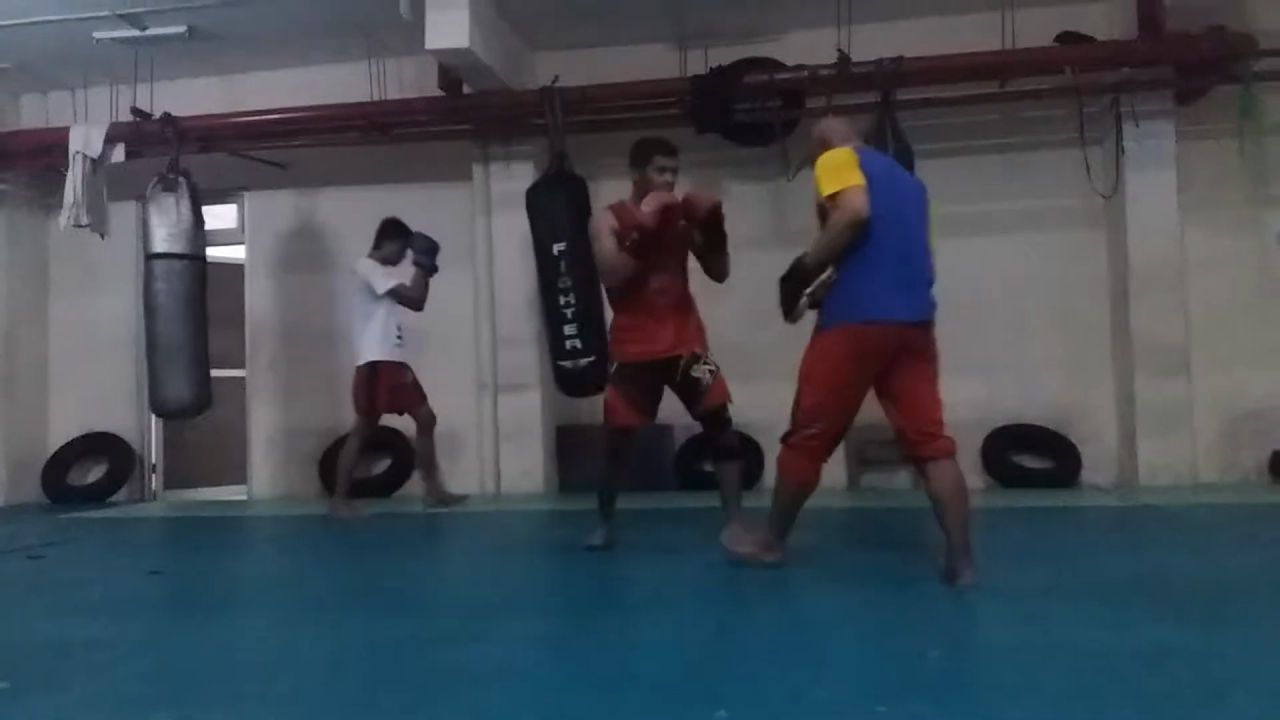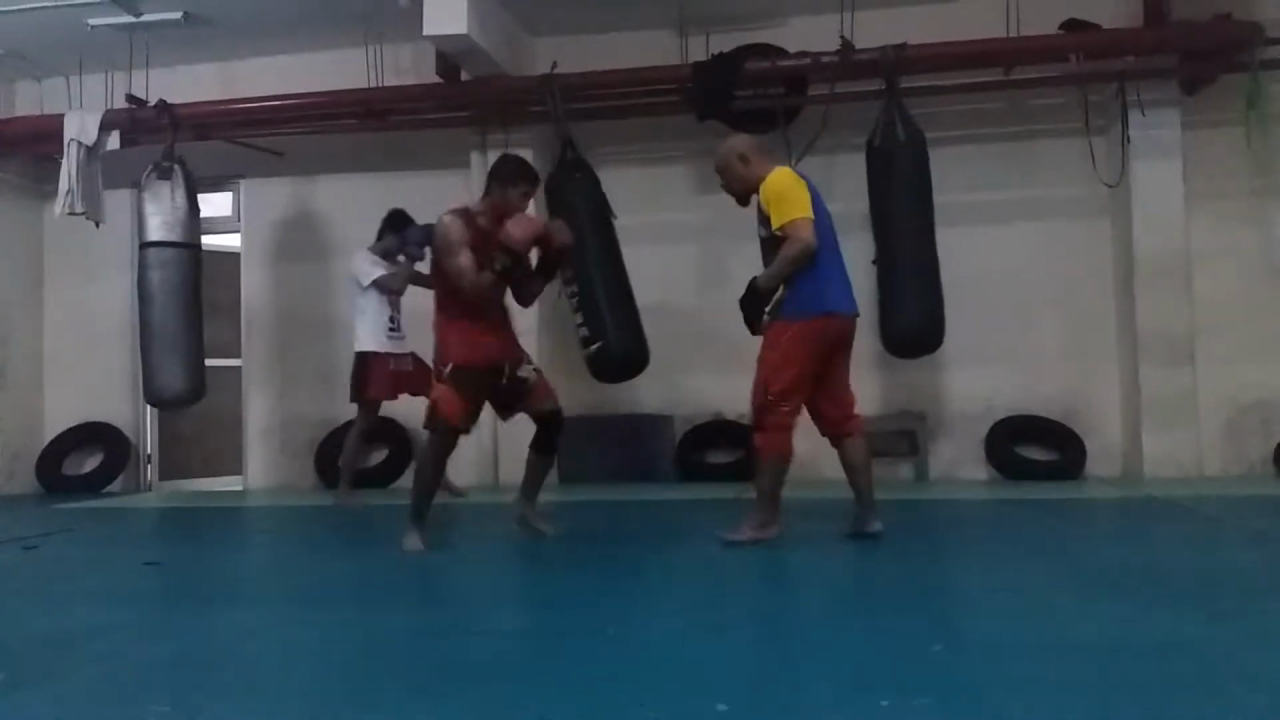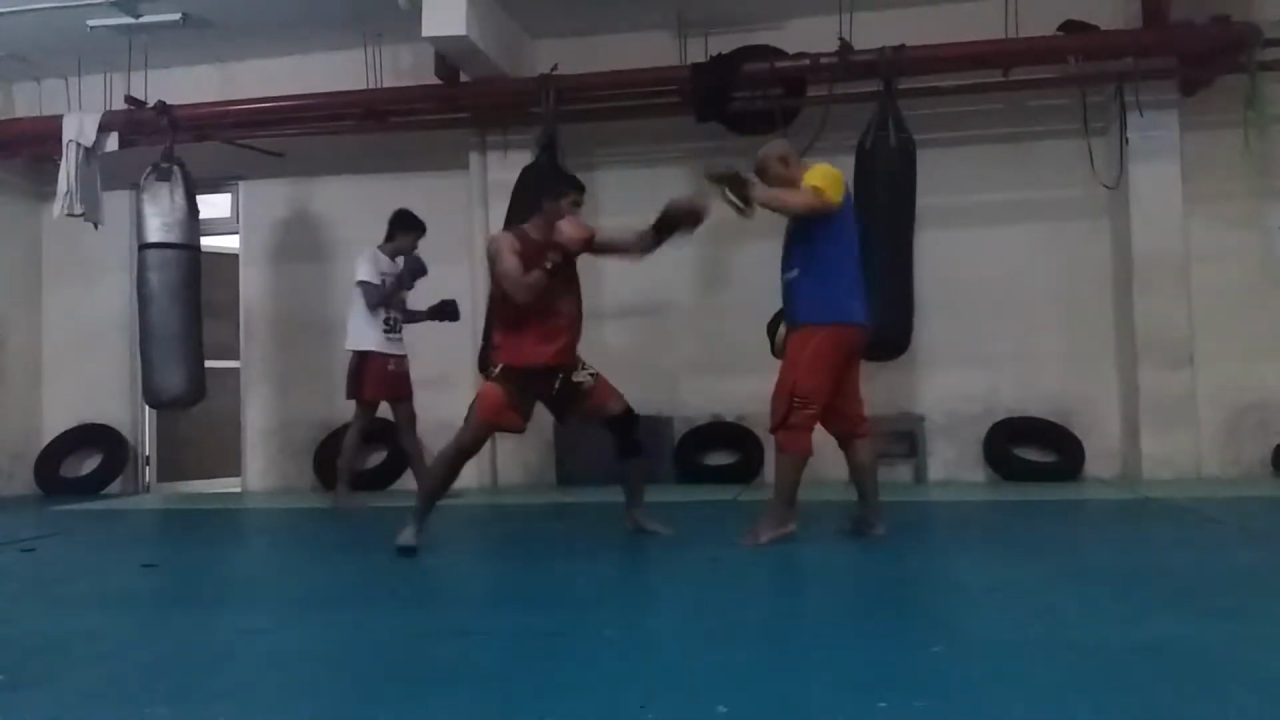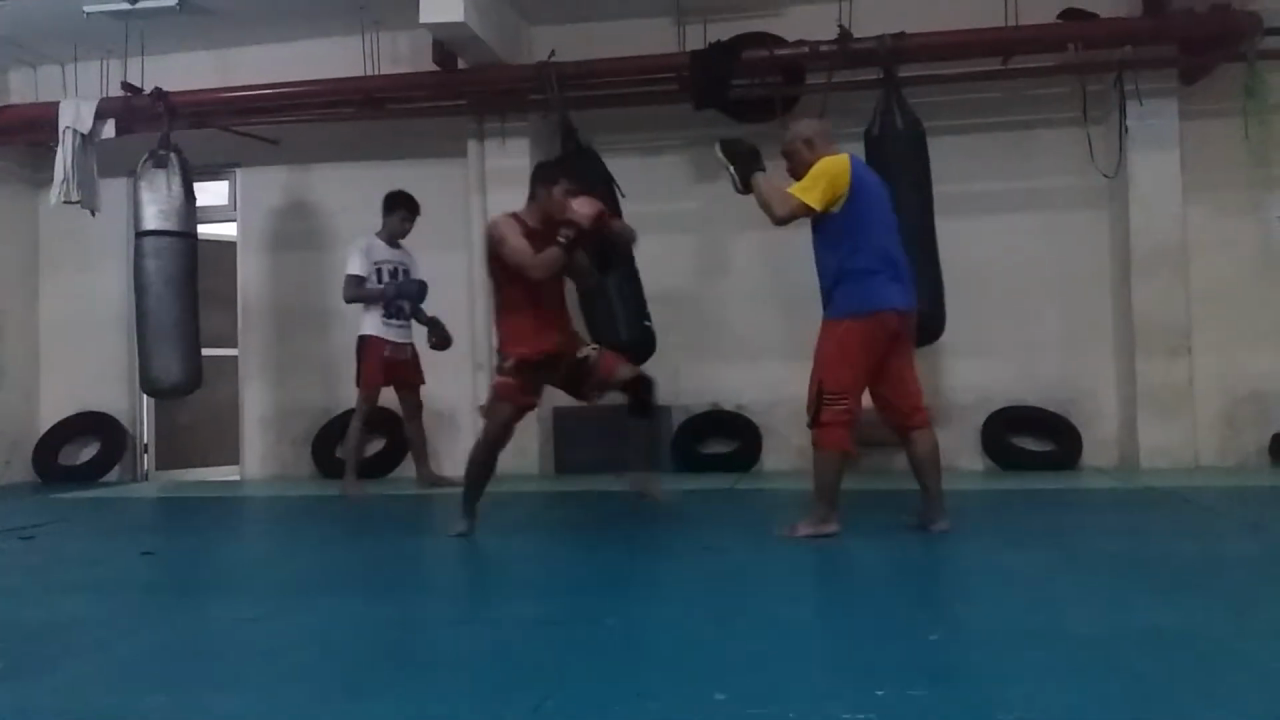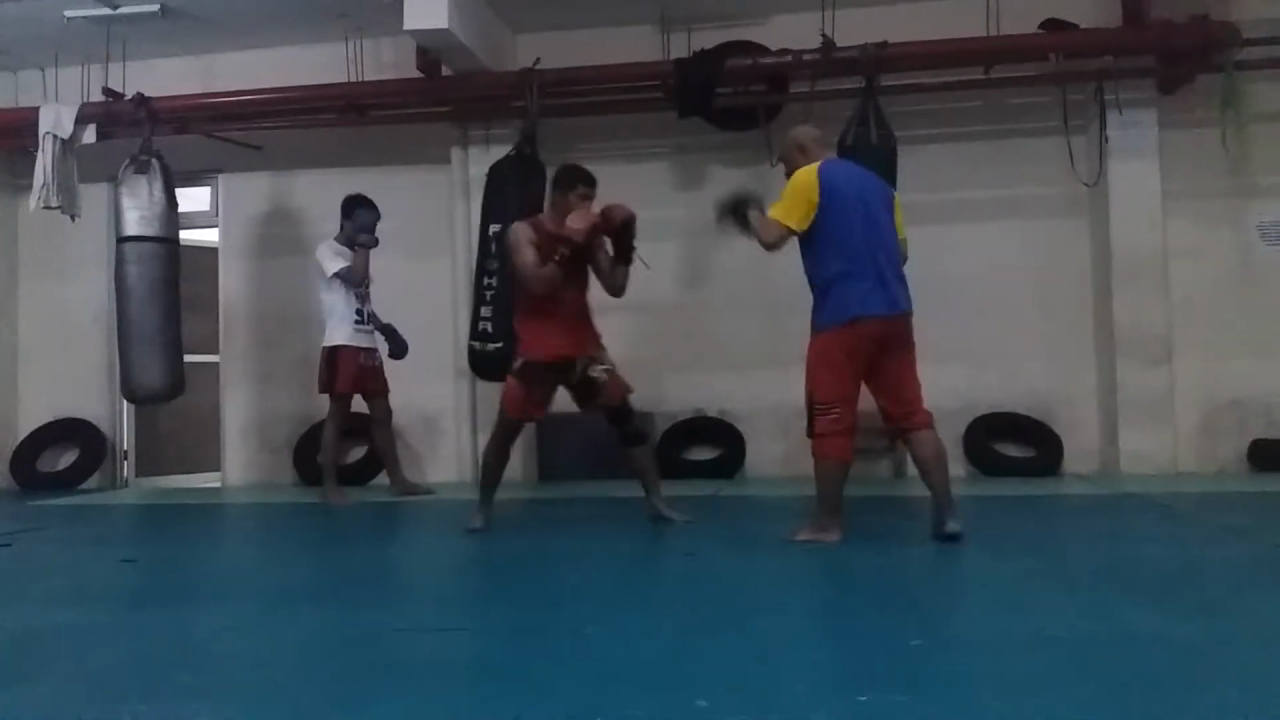
dt=1s
person 1, frame 1
left shoulder: (839, 158)
right shoulder: (908, 180)
left elbow: (855, 211)
left wrist: (806, 267)
left hip: (855, 320)
right hip: (915, 322)
left knee: (808, 438)
right knee: (930, 441)
left ankle: (771, 542)
right ankle: (960, 559)
person 1, frame 2
left shoulder: (779, 181)
right shoulder: (787, 185)
left elbow: (804, 242)
left wrist: (760, 285)
right wrist: (771, 289)
left hip: (804, 314)
right hip: (835, 313)
left knee: (772, 414)
right knee: (840, 415)
left ankle: (765, 516)
right ankle: (867, 513)
person 1, frame 3
left shoulder: (823, 176)
right shoulder: (805, 195)
left elbow: (809, 203)
left wrist: (751, 190)
left hip: (824, 320)
right hip: (843, 320)
left knee: (792, 416)
right knee: (849, 420)
left ankle: (780, 515)
right ankle: (871, 514)
person 1, frame 4
left shoulder: (834, 168)
right shoulder: (863, 174)
left elbow: (782, 211)
left wrist: (753, 172)
left hip: (857, 310)
right hip: (896, 307)
left knee: (832, 412)
right knee: (909, 411)
left ankle: (823, 515)
right ankle: (935, 509)
person 1, frame 5
left shoulder: (809, 179)
right shoulder: (877, 184)
left elbow: (771, 237)
right elbow: (900, 251)
left wrist: (748, 211)
left hip: (843, 317)
right hip: (894, 312)
left knee: (831, 422)
right knee: (911, 416)
left ankle: (826, 522)
right ankle: (946, 512)
person 2, frame 1
left shoulder: (684, 214)
right shoulder: (608, 220)
left elbow: (720, 273)
right elbow: (611, 279)
left wrist: (714, 229)
right wrist: (641, 233)
left hip: (684, 340)
right hip: (633, 347)
left knee: (720, 424)
right knee: (618, 438)
left ankle: (733, 526)
right ankle: (604, 523)
person 2, frame 2
left shoulder: (516, 229)
right shoulder: (453, 227)
left elbow: (525, 296)
right elbow: (472, 291)
left wrist: (550, 258)
right wrist: (506, 258)
left hip: (503, 346)
right hip: (461, 352)
left knee: (552, 418)
right knee: (441, 438)
left ankle: (527, 506)
right ankle: (415, 527)
person 2, frame 3
left shoulder: (574, 239)
right shoulder: (505, 243)
left elbow: (638, 244)
right elbow: (520, 294)
left wrist: (669, 223)
right wrist: (557, 255)
left hip: (562, 362)
right hip: (515, 363)
left knee: (624, 420)
right knee: (466, 442)
left ankle: (636, 513)
right ankle: (415, 523)
person 2, frame 4
left shoulder: (558, 228)
right shoulder: (504, 227)
left elbow: (588, 279)
right elbow: (537, 270)
left wrist: (605, 239)
right wrist: (573, 232)
left hip: (563, 341)
right hip: (522, 349)
left knee: (638, 384)
right knee: (496, 432)
right ankle: (467, 513)
person 2, frame 5
left shoulder: (590, 234)
right shoulder: (523, 232)
left elbow: (616, 287)
right elbow: (536, 285)
left wrist: (623, 241)
right wrist: (568, 246)
left hip: (582, 345)
right hip: (537, 349)
left knee: (624, 415)
right knee: (506, 428)
left ankle: (656, 500)
right ankle: (484, 508)
person 3, frame 1
left shoulder: (382, 273)
right shoulder: (368, 268)
left elbow: (416, 305)
right elbow: (413, 295)
left wrist: (427, 269)
right wrist: (421, 263)
left hip: (395, 362)
right hip: (377, 363)
left knee: (426, 420)
right knee: (363, 430)
left ankle: (434, 490)
right ankle: (340, 499)
person 3, frame 2
left shoulder: (393, 264)
right shoulder: (363, 261)
left elbow: (431, 282)
right elbow: (396, 286)
right wrist: (411, 257)
left hip: (401, 352)
right hip: (374, 353)
right knee: (364, 421)
right ankle: (344, 487)
person 3, frame 3
left shoulder: (397, 267)
right shoulder: (369, 259)
right elbow: (372, 301)
left wrist: (431, 313)
right wrist: (404, 279)
left hip: (396, 353)
right hip: (371, 352)
left knee: (407, 421)
right knee: (362, 419)
right ankle: (342, 489)
person 3, frame 4
left shoulder: (407, 256)
right shoulder: (365, 248)
right elbow: (349, 293)
left wrist: (430, 322)
right wrist: (388, 291)
left hip: (404, 341)
right hip: (376, 338)
left knee: (413, 408)
right knee: (365, 405)
left ankle: (424, 471)
right ankle: (350, 476)
person 3, frame 5
left shoulder: (357, 255)
right shoulder: (328, 251)
right elbow: (356, 280)
left wrist: (385, 328)
right wrist: (363, 244)
left hip: (368, 346)
right hip: (343, 345)
left knee: (382, 413)
right knee: (338, 414)
left ankle: (397, 479)
right ankle: (330, 485)
